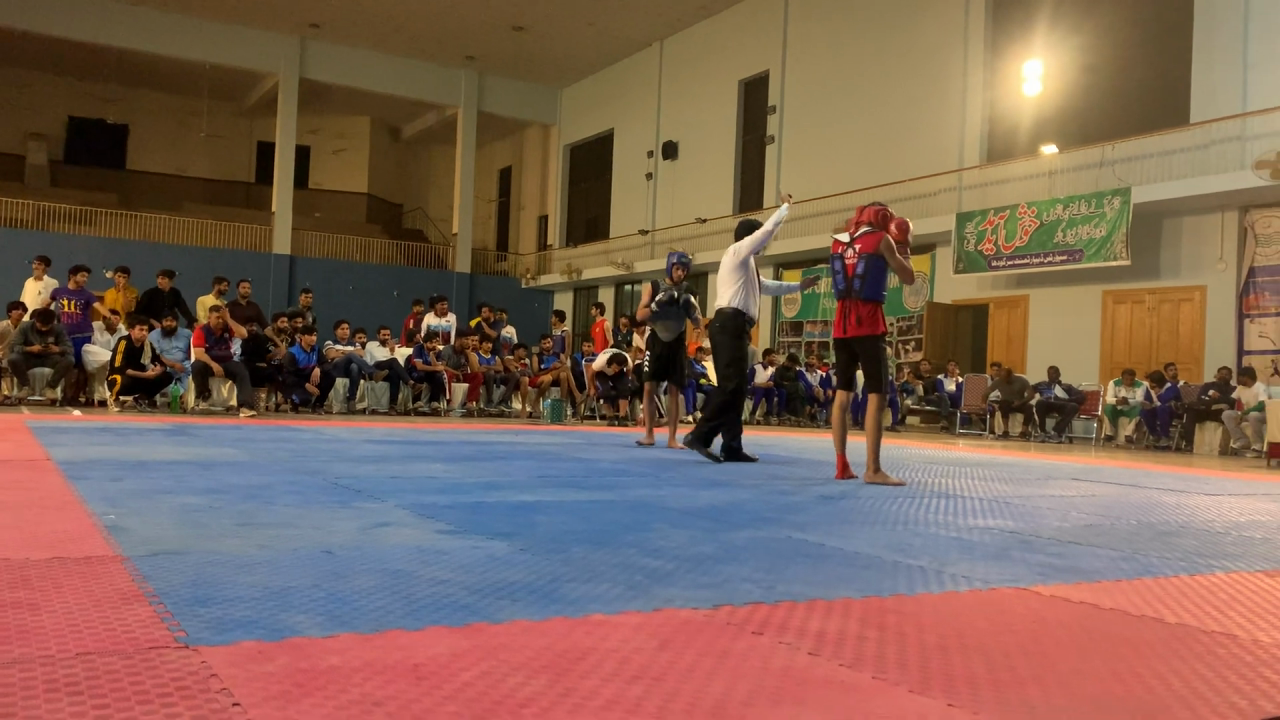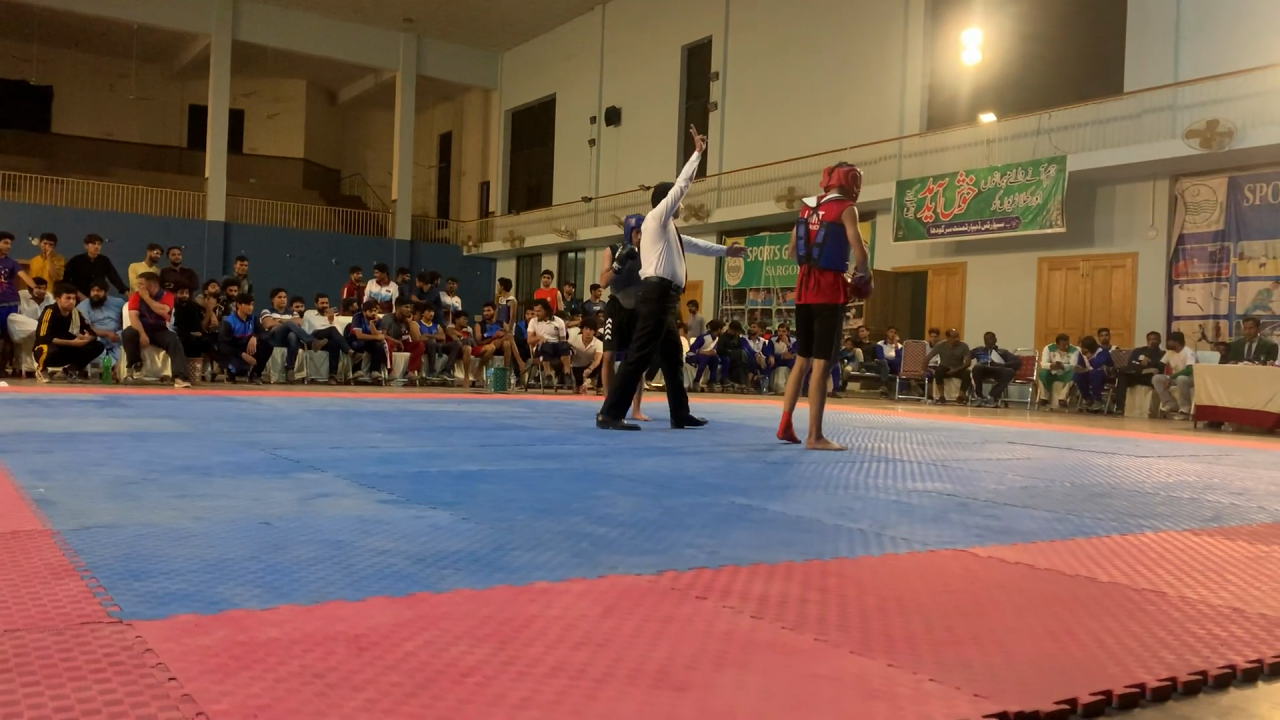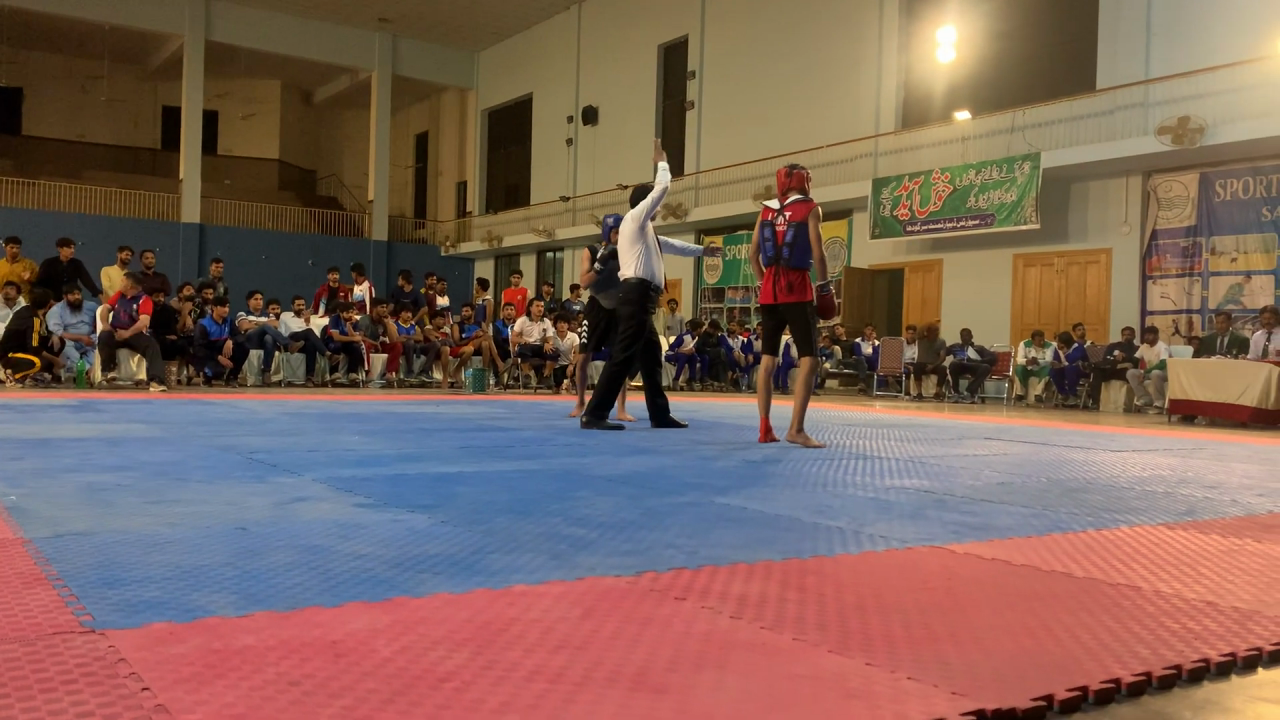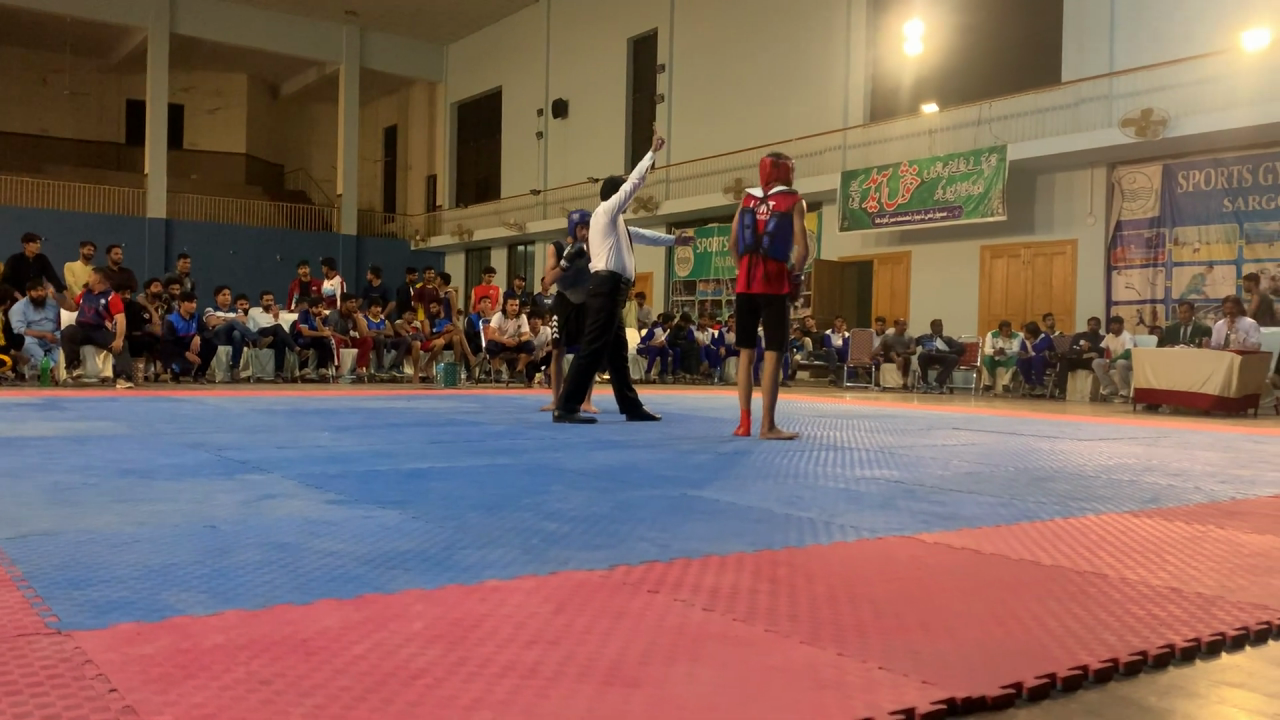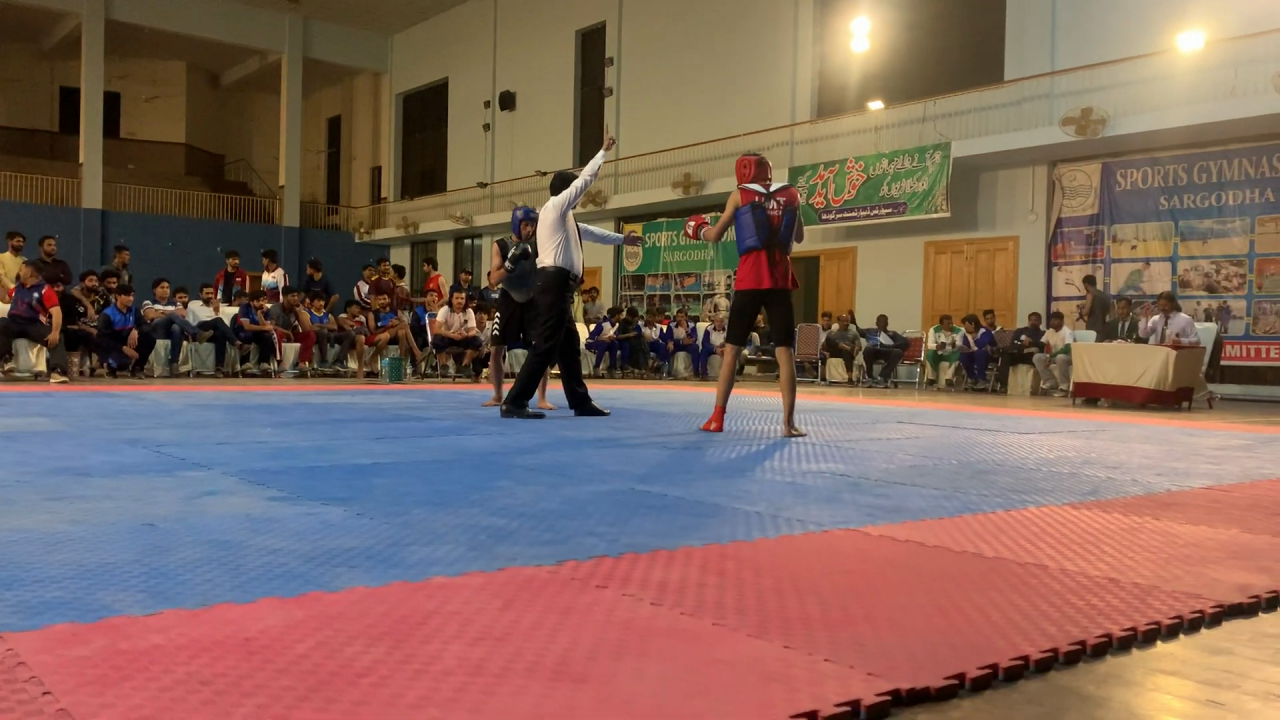
dt=1s
person 1, frame 1
left shoulder: (744, 265)
right shoulder: (739, 250)
left elbow: (768, 287)
right elbow: (769, 229)
left wrist: (799, 286)
right wrist: (785, 206)
left hip: (728, 325)
right hip: (730, 325)
left knee: (733, 386)
right knee: (732, 385)
left ankle: (731, 447)
right ankle: (700, 436)
person 1, frame 2
left shoulder: (669, 230)
right shoulder: (657, 217)
left elbow: (694, 245)
right elbow: (681, 185)
left wrist: (725, 250)
right wrist: (698, 153)
left hip: (661, 296)
right hip: (657, 294)
left knee: (672, 355)
right knee: (641, 354)
left ankle: (680, 413)
right ankle: (610, 413)
person 1, frame 3
left shoulder: (644, 229)
right shoulder: (635, 216)
left elbow: (669, 245)
right elbow: (662, 188)
left wrist: (702, 251)
right wrist: (662, 162)
left hip: (639, 296)
right hip: (637, 294)
left knee: (650, 355)
right knee: (624, 356)
left ankle: (660, 414)
right ankle: (594, 414)
person 1, frame 4
left shoulder: (615, 222)
right shoulder: (606, 211)
left elbow: (641, 235)
right elbow: (634, 181)
left wrist: (673, 240)
right wrist: (652, 151)
left hip: (610, 288)
right hip: (606, 287)
left knee: (617, 351)
right knee: (593, 349)
left ankle: (631, 407)
right ankle: (566, 408)
person 1, frame 5
left shoulder: (563, 215)
right shoulder: (557, 204)
left elbow: (588, 232)
right elbow: (584, 179)
left wrist: (622, 239)
right wrist: (604, 150)
left hip: (556, 283)
right hip: (553, 282)
left knee: (569, 345)
right knee: (545, 346)
left ankle: (580, 401)
right ankle: (515, 401)
person 2, frame 1
left shoulder: (838, 242)
right shoulder: (881, 240)
right elbow: (908, 278)
right wrist: (902, 246)
left hip: (842, 323)
right hip: (868, 324)
left knee: (843, 394)
right knee: (876, 396)
left ankle: (842, 466)
right ankle: (873, 469)
person 2, frame 2
left shoulder: (807, 207)
right shoulder: (845, 208)
left elbow: (793, 250)
right elbow: (859, 252)
right wrist: (861, 276)
left hip: (804, 289)
right hip: (829, 291)
left knee: (803, 359)
right knee: (821, 364)
left ankle: (786, 425)
right ankle: (814, 436)
person 2, frame 3
left shoulder: (767, 210)
right shoulder: (810, 208)
left elbow: (753, 254)
right elbow: (817, 254)
right wrist: (824, 287)
left hip: (770, 291)
right hip: (797, 290)
left knee: (768, 360)
right knee: (809, 358)
left ankle: (765, 429)
right ankle: (796, 428)
person 2, frame 4
left shoulder: (747, 199)
right shoulder: (794, 201)
left elbow: (733, 244)
right elbow: (803, 249)
right wrist: (795, 275)
left hip: (746, 280)
right hip: (774, 281)
left knee: (746, 353)
right knee: (773, 355)
left ankle: (744, 422)
right ankle: (768, 425)
person 2, frame 5
left shoulder: (740, 195)
right shoulder: (791, 195)
left elbow: (715, 235)
right elbow: (799, 237)
left wrist: (698, 229)
left hip: (750, 278)
right hip: (780, 279)
left knee: (732, 348)
right knee: (785, 351)
left ankle: (717, 418)
right ankle: (788, 422)
person 3, frame 1
left shoulder: (689, 292)
right shoulder: (652, 287)
left elbow: (699, 323)
right elbow: (639, 316)
left wrist: (692, 310)
right wrist: (657, 304)
left hip: (677, 343)
right hip: (656, 341)
left knee: (674, 392)
right knee: (649, 387)
left ankle: (672, 438)
right ankle: (649, 435)
person 3, frame 2
right shoulder: (613, 251)
right elbow: (603, 282)
right wrist: (620, 262)
right hip: (616, 308)
right knee: (609, 356)
left ankle: (636, 409)
person 3, frame 3
right shoulder: (590, 252)
right elbow: (584, 283)
right wrist: (600, 263)
left hip: (618, 310)
right hip: (596, 309)
right knee: (583, 358)
left ankle: (621, 410)
right ankle: (580, 404)
person 3, frame 4
left shoulder: (592, 248)
right shoulder: (556, 248)
right elbow: (548, 280)
right wrist: (567, 261)
left hip: (587, 304)
right hip: (564, 304)
right knee: (558, 353)
left ankle: (586, 401)
right ankle: (556, 400)
person 3, frame 5
left shoulder: (538, 244)
right shoulder: (500, 246)
right elbow: (493, 280)
right wrist: (511, 263)
left hip: (532, 302)
right hip: (508, 301)
right knee: (496, 350)
left ankle: (541, 398)
right ankle: (498, 396)
